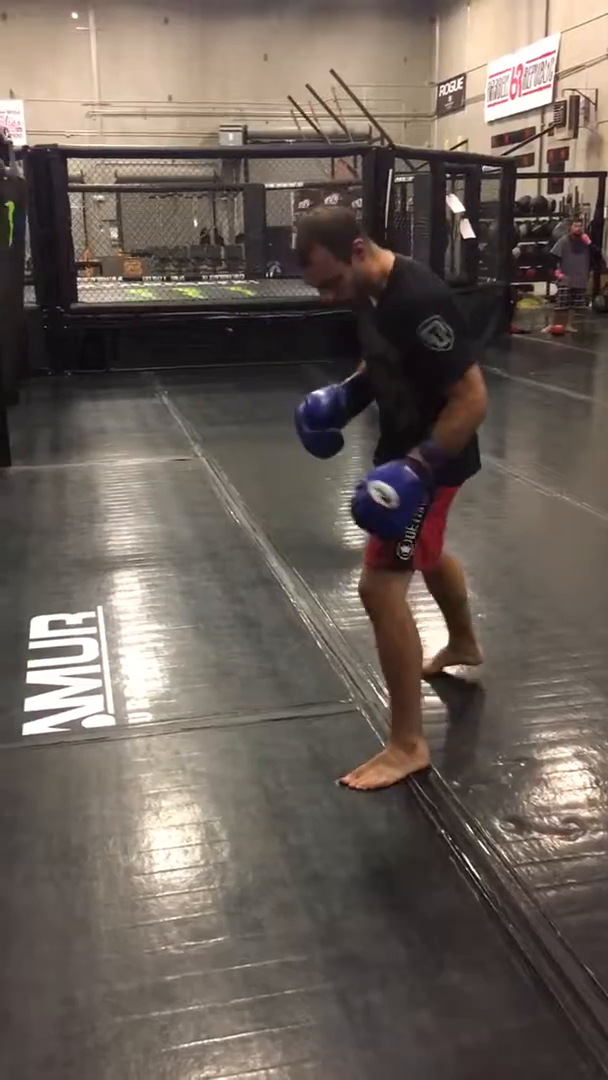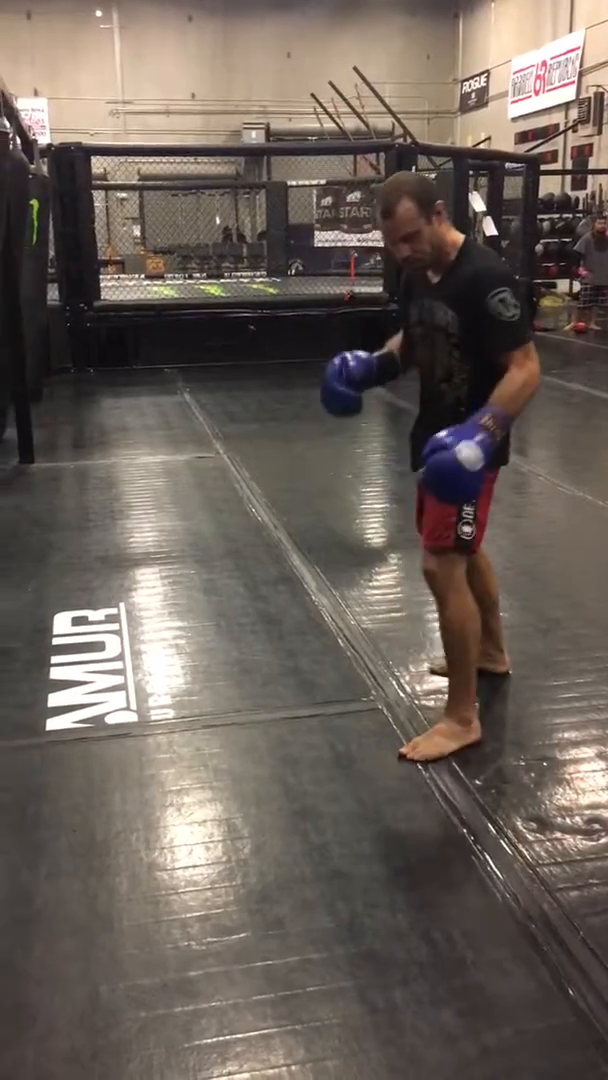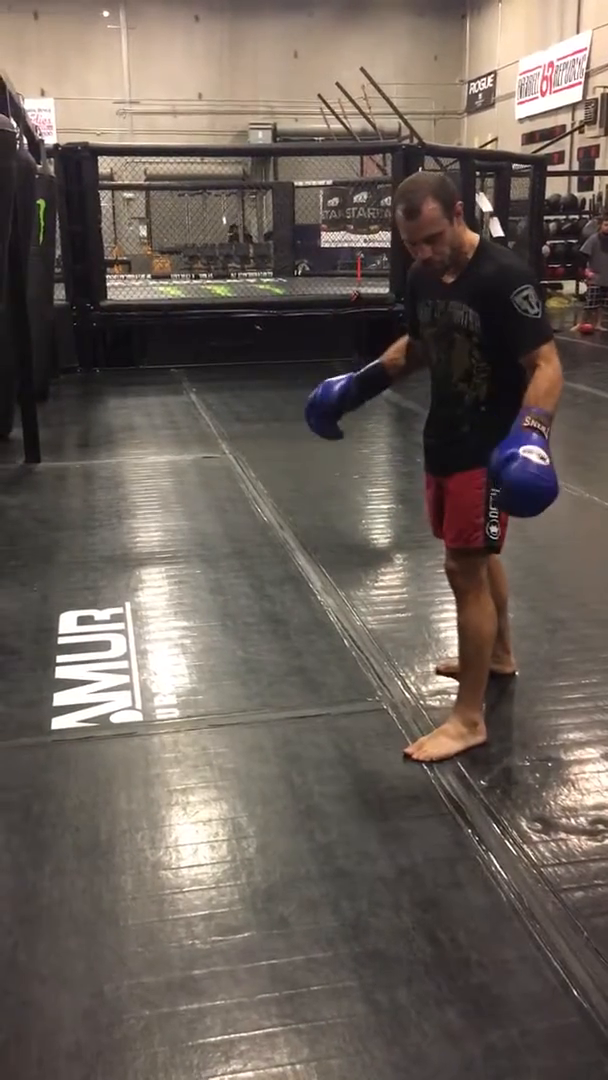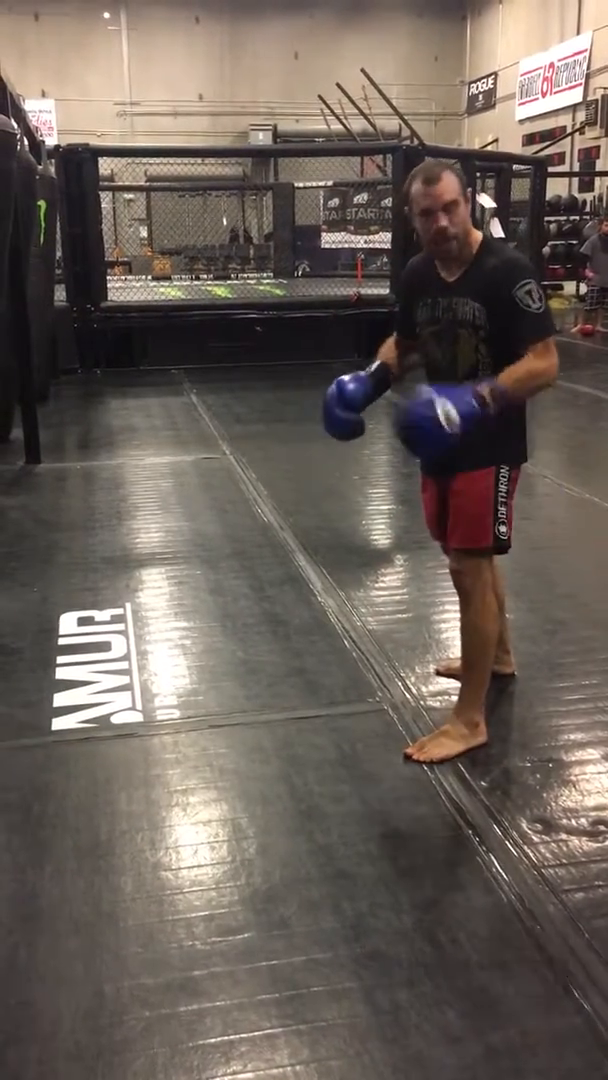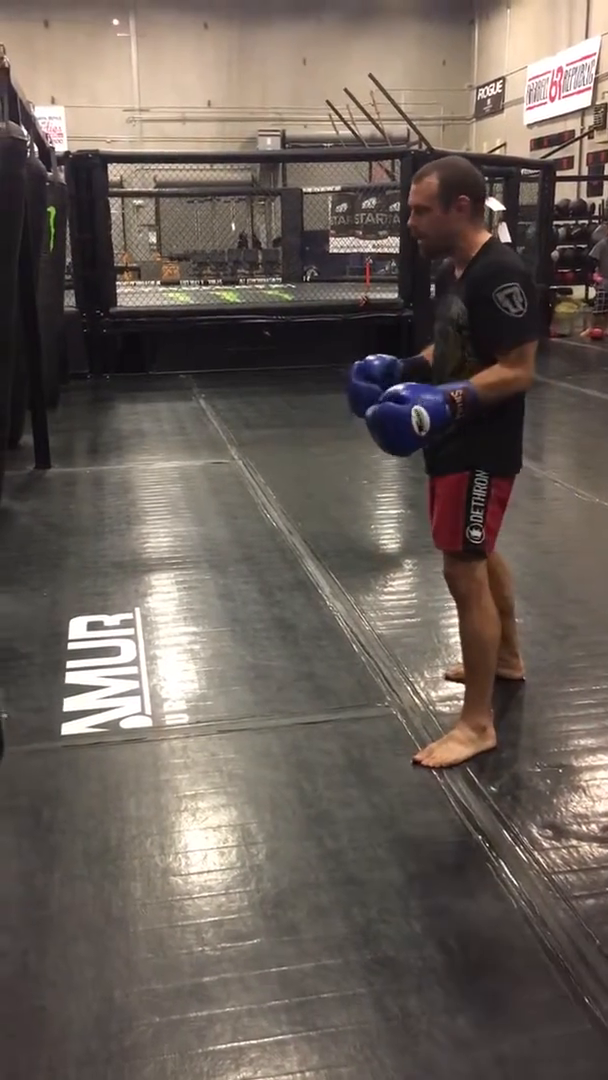
dt=0.5s
person 1, frame 1
left shoulder: (419, 302)
right shoulder: (373, 291)
left elbow: (472, 400)
left wrist: (416, 470)
right wrist: (345, 397)
left hip: (427, 460)
right hip: (406, 447)
left knee: (381, 587)
right knee: (426, 552)
left ankle: (406, 744)
right ankle: (464, 646)
person 1, frame 2
left shoulder: (485, 277)
right shoulder: (415, 275)
left elbow: (525, 368)
left wrist: (482, 431)
right wrist: (375, 365)
left hip: (468, 443)
right hip: (435, 434)
left knee: (443, 567)
right knee: (465, 550)
left ankle: (462, 717)
right ankle: (492, 650)
person 1, frame 3
left shoulder: (504, 277)
right shoulder: (421, 275)
left elbow: (546, 365)
left wrist: (531, 431)
right wrist: (360, 384)
left hip: (488, 447)
right hip: (443, 439)
left knee: (464, 567)
right knee: (476, 553)
left ankle: (469, 718)
right ankle: (499, 652)
person 1, frame 4
left shoulder: (507, 272)
right shoulder: (416, 273)
left elbow: (543, 363)
left wrist: (475, 401)
right wrist: (369, 382)
left hip: (486, 445)
right hip: (442, 444)
left knee: (469, 568)
right knee: (471, 555)
left ankle: (469, 719)
right ankle: (498, 654)
person 1, frame 5
left shoulder: (502, 274)
right shoulder: (449, 269)
left elbow: (518, 371)
left wrist: (441, 403)
right wrist: (403, 372)
left hip: (483, 450)
right hip: (454, 443)
left knee: (463, 571)
right knee: (480, 554)
left ankle: (477, 723)
right ankle: (506, 656)
